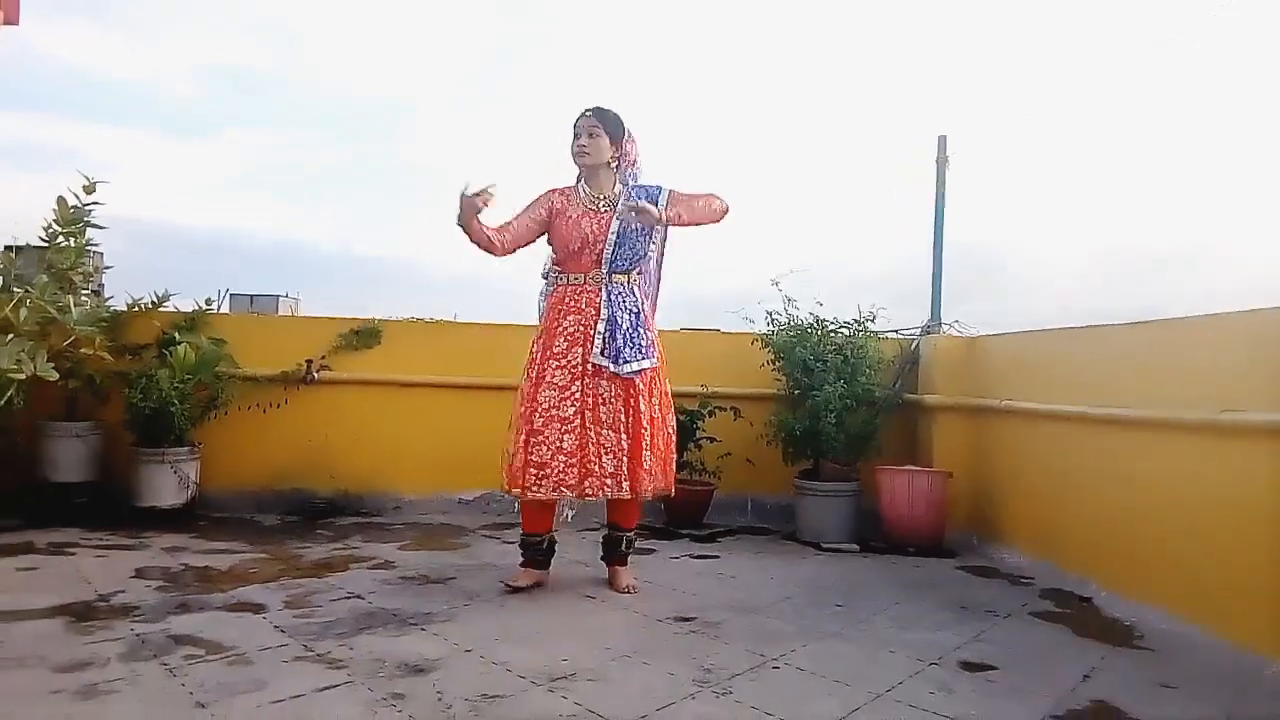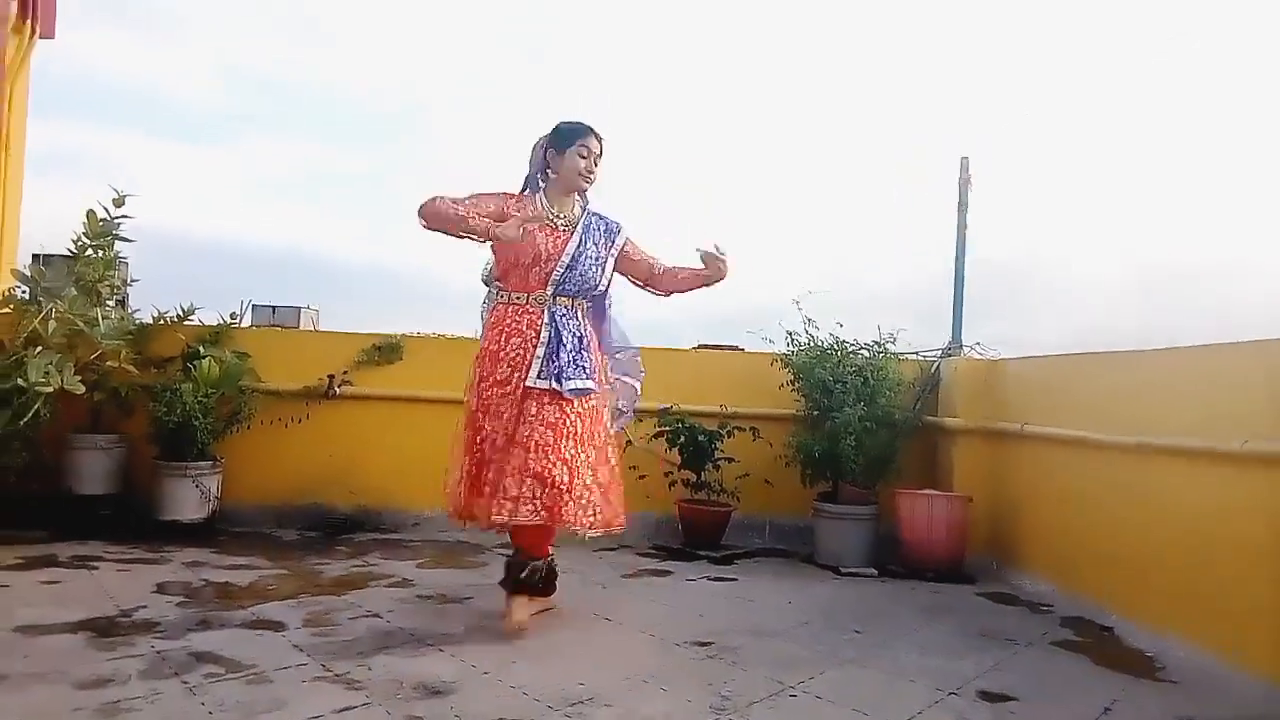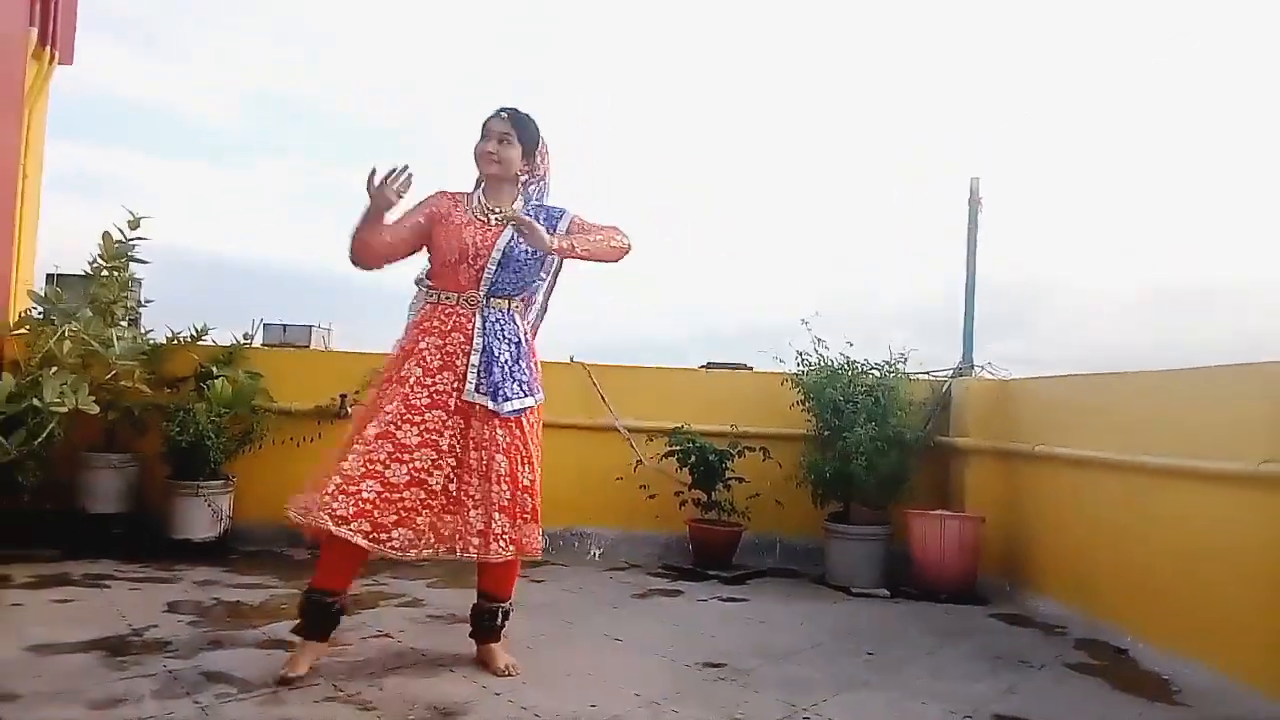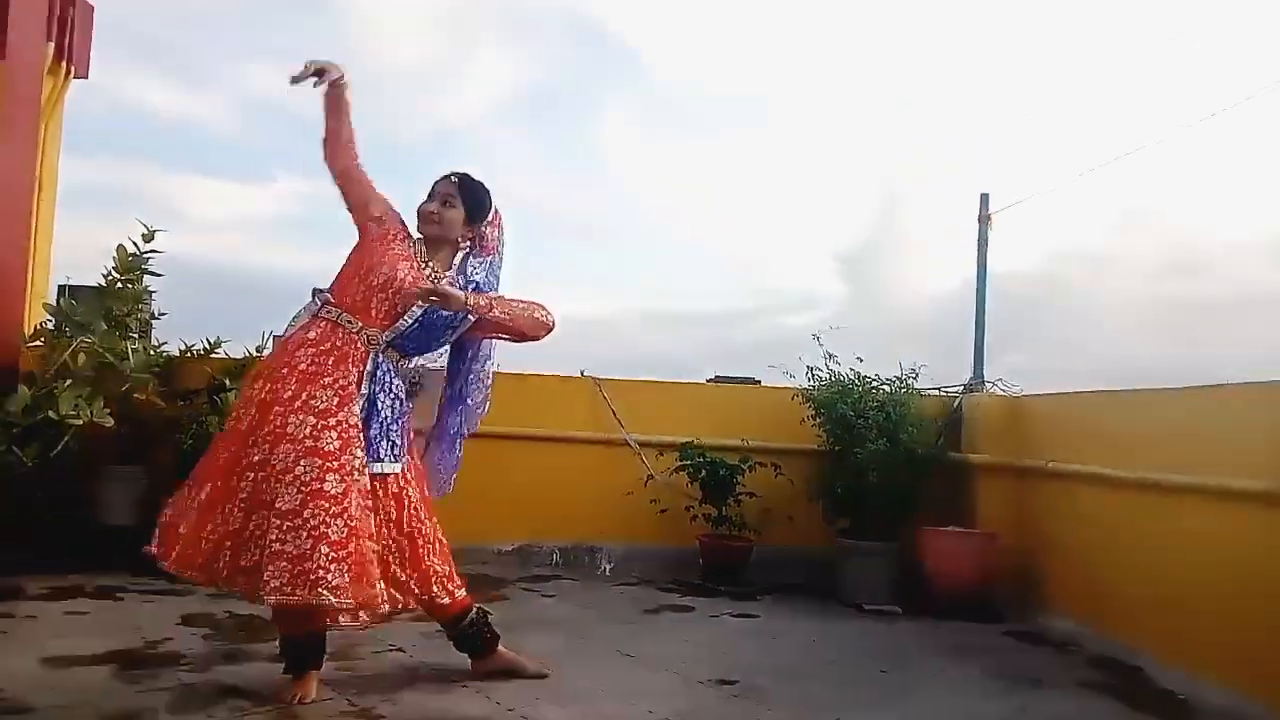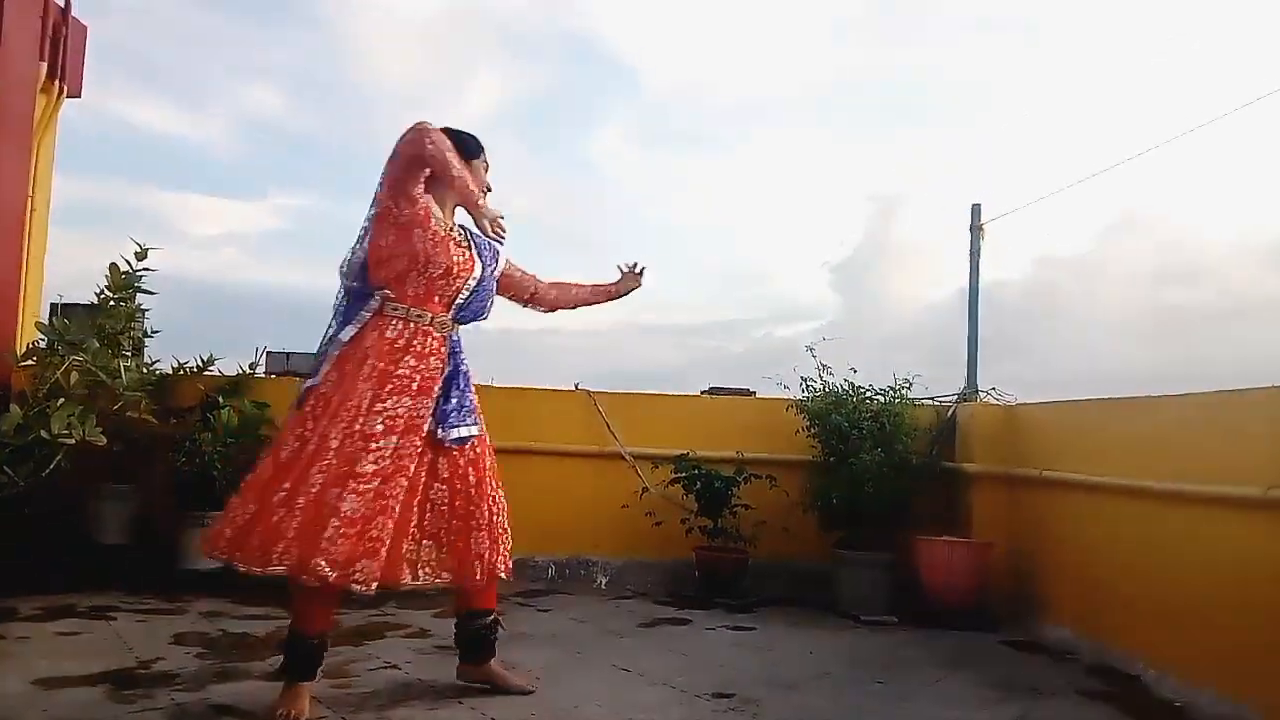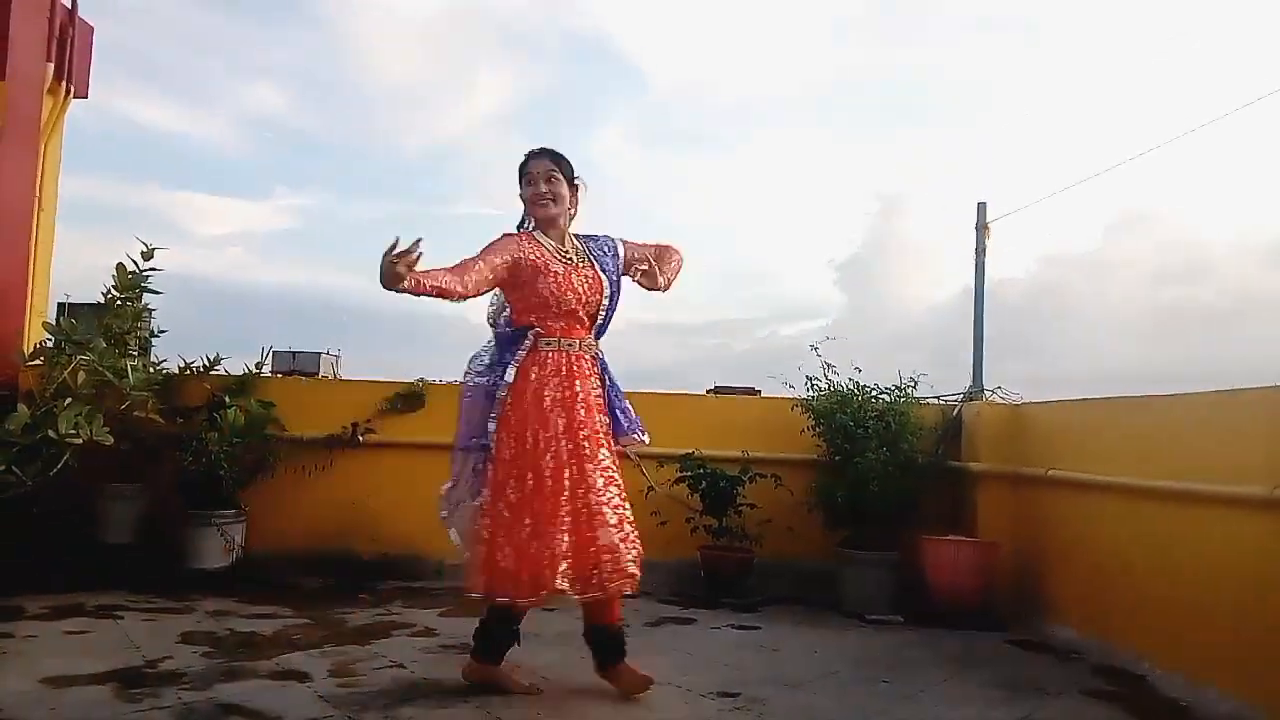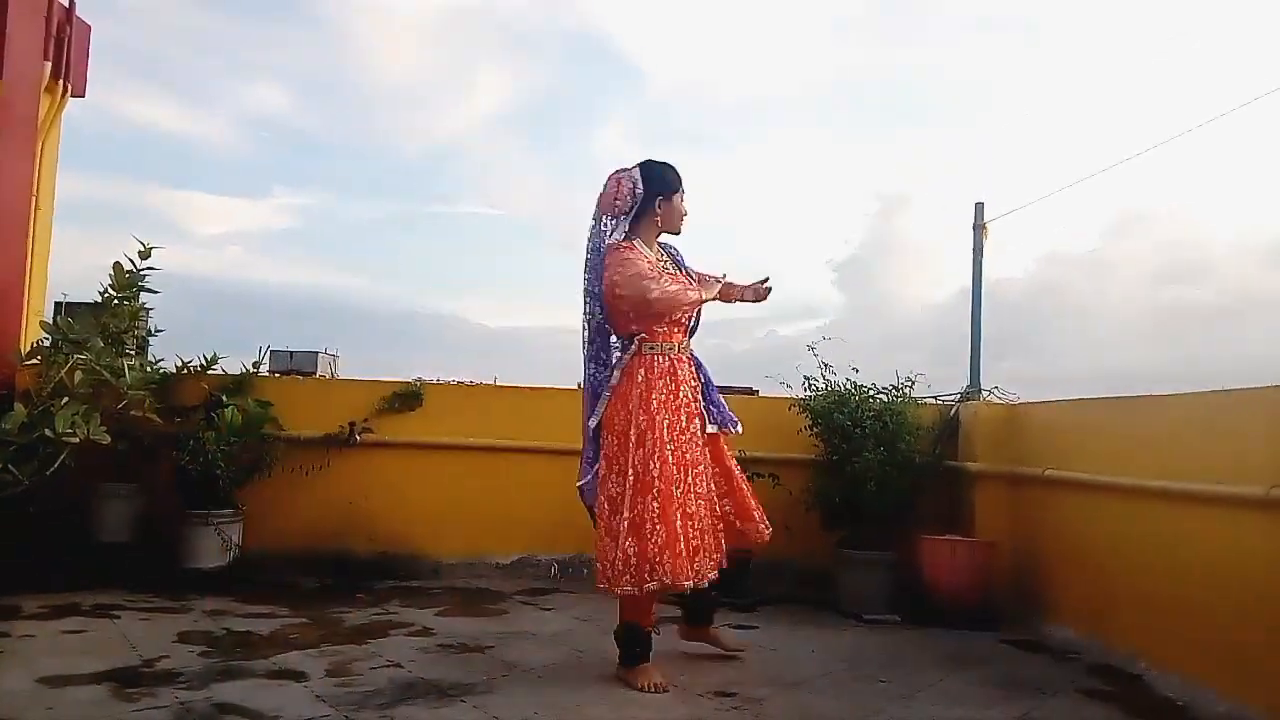
dt=0.5s
person 1, frame 1
left shoulder: (647, 199)
right shoulder: (556, 202)
left elbow: (716, 206)
right elbow: (497, 242)
left wrist: (660, 217)
right wrist: (468, 218)
left hip: (627, 331)
right hip: (565, 332)
left knee: (627, 444)
right knee: (545, 442)
left ankle: (618, 558)
right ankle: (535, 560)
person 1, frame 2
left shoulder: (604, 232)
right shoulder: (502, 207)
left elbow: (660, 278)
right elbow: (432, 213)
left wrist: (710, 272)
right wrist: (490, 229)
left hip: (570, 359)
right hip: (506, 353)
left knee: (550, 470)
right knee: (511, 472)
left ankle: (521, 585)
right ankle: (536, 585)
person 1, frame 3
left shoulder: (550, 223)
right shoulder: (442, 208)
left elbow: (619, 242)
right elbow: (366, 254)
left wrist: (552, 244)
right wrist: (377, 208)
left hip: (505, 368)
right hip: (431, 357)
left knee: (503, 502)
right knee: (373, 483)
left ankle: (489, 634)
right ankle: (316, 630)
person 1, frame 4
left shoulder: (472, 303)
right shoulder: (387, 233)
left elbow: (540, 321)
right elbow: (340, 157)
left wrist: (470, 305)
right wrist: (335, 89)
left hip: (369, 401)
right hip: (305, 377)
left knee: (403, 532)
right knee: (296, 521)
left ankle: (482, 646)
right ankle: (304, 661)
person 1, frame 5
left shoulder: (482, 251)
right shoulder: (404, 204)
left elbow: (544, 294)
right elbow: (421, 139)
left wrist: (613, 288)
right wrist: (476, 202)
left hip: (441, 383)
right hip: (378, 368)
left knee: (473, 518)
right knee: (345, 511)
left ankle: (477, 656)
person 1, frame 6
left shoulder: (603, 250)
right shoulder: (517, 250)
left elbow: (669, 253)
right elbow: (459, 280)
left wrist: (664, 272)
right wrist: (404, 278)
left hip: (589, 392)
right hip: (540, 394)
left knee: (571, 526)
right knee: (585, 526)
left ankle: (487, 656)
right ankle: (611, 656)
person 1, frame 7
left shoulder: (666, 255)
right shoulder: (623, 258)
right elbow: (651, 296)
left wrist: (737, 290)
right wrist: (704, 288)
left hip: (684, 391)
right hip: (644, 396)
left knee: (712, 510)
right knee: (650, 520)
left ankle: (698, 620)
right ankle: (634, 656)
